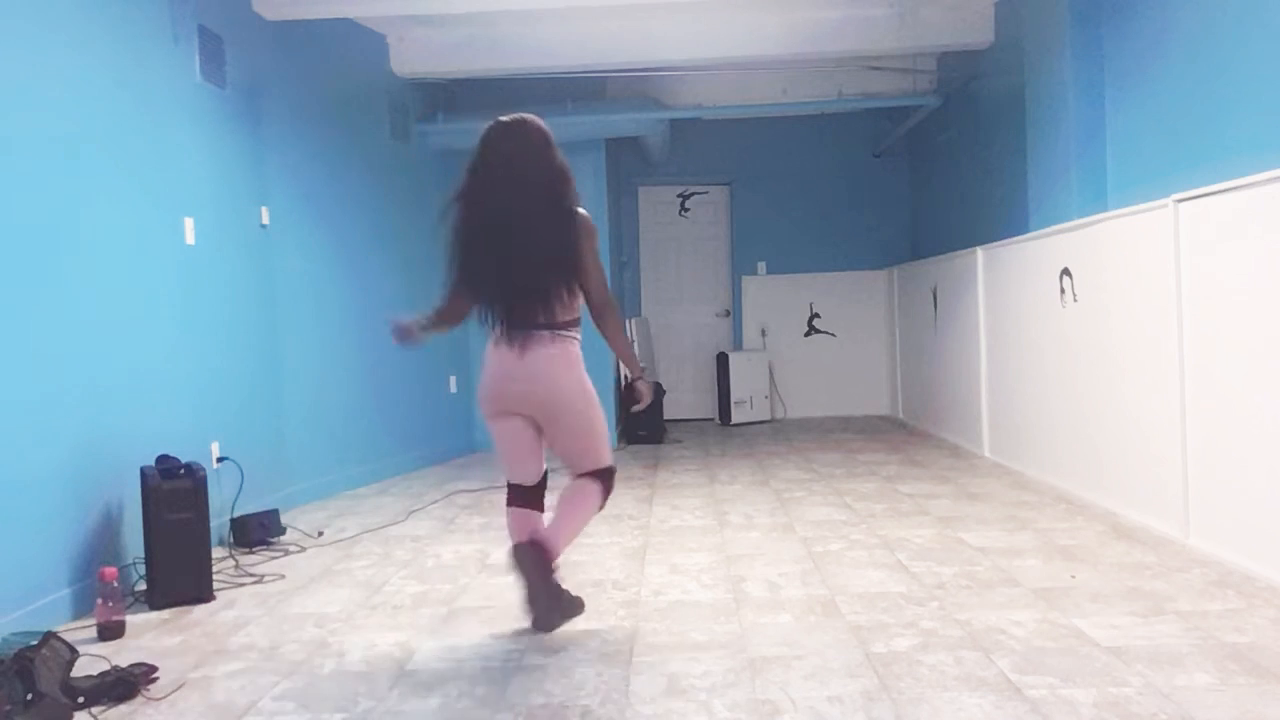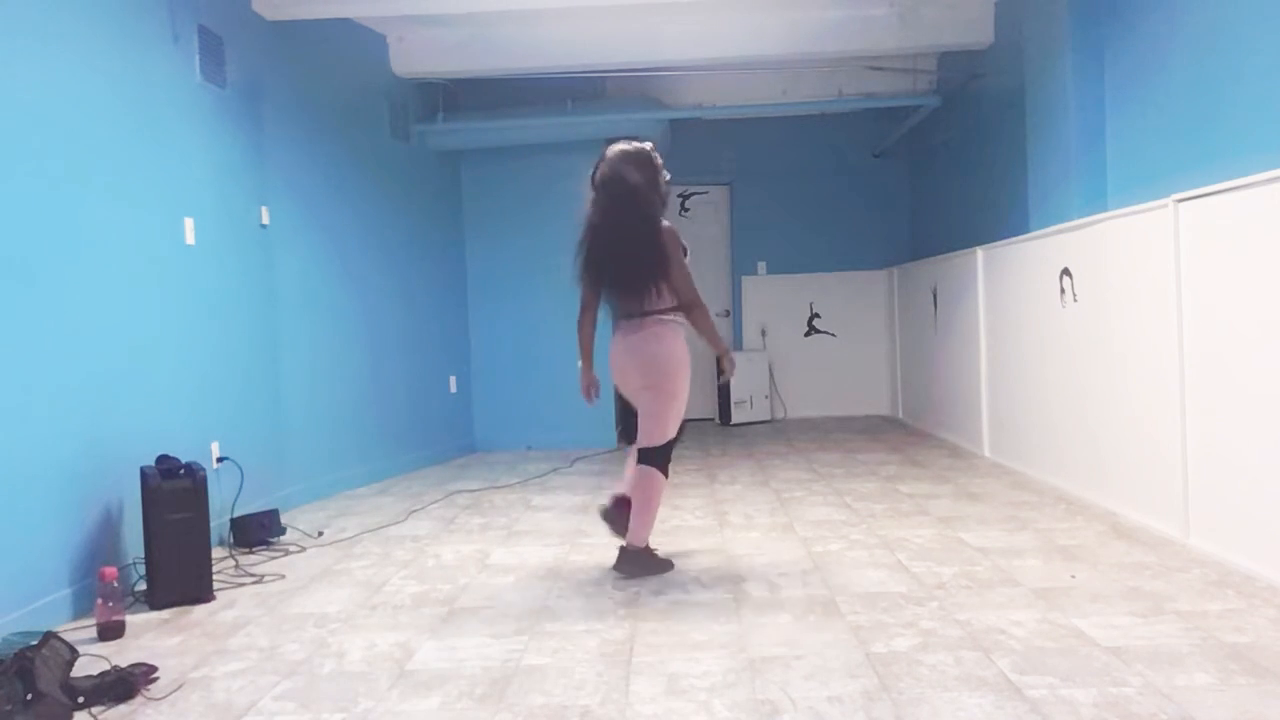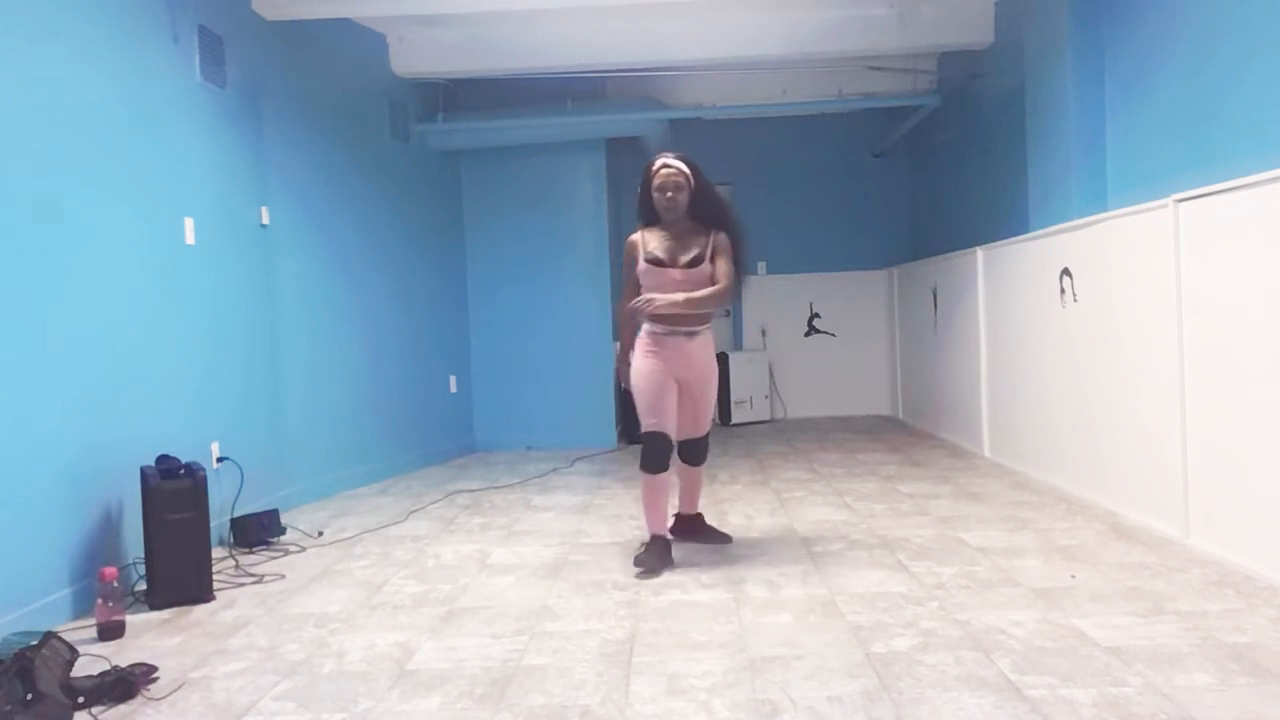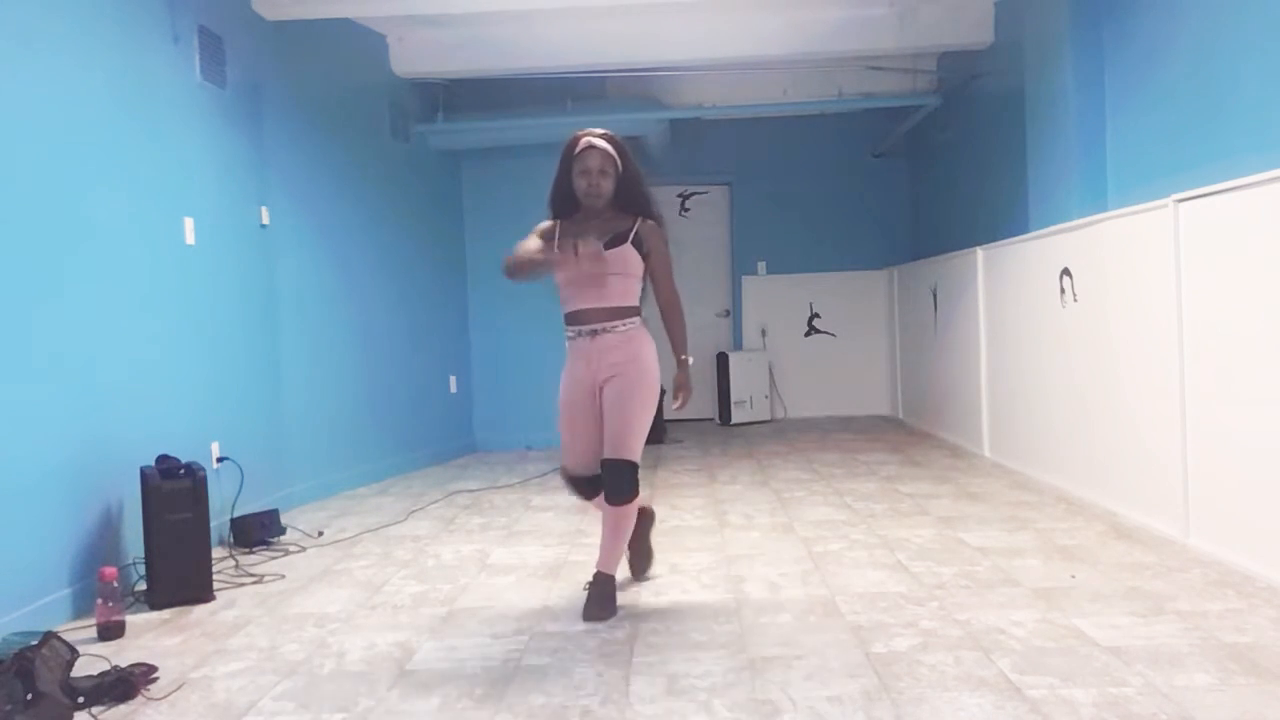
dt=1s
person 1, frame 1
left shoulder: (478, 225)
right shoulder: (572, 223)
left elbow: (456, 309)
right elbow: (602, 305)
left wrist: (415, 329)
right wrist: (636, 368)
left hip: (499, 369)
right hip: (557, 367)
left knee: (523, 487)
right knee: (596, 474)
left ankle: (549, 594)
right ankle: (540, 548)
person 1, frame 2
left shoulder: (601, 234)
right shoulder: (659, 232)
left elbow: (588, 308)
right elbow: (687, 299)
left wrist: (586, 366)
right wrist: (721, 349)
left hip: (624, 349)
right hip: (661, 345)
left knee: (656, 436)
right knee: (655, 446)
left ankle: (625, 503)
right ankle: (635, 549)
person 1, frame 3
left shoulder: (716, 239)
right shoulder: (637, 242)
left elbow: (723, 290)
right elbow: (629, 304)
left wrist: (671, 301)
right wrist: (621, 358)
left hip: (698, 349)
right hip: (652, 352)
left knee: (694, 439)
right knee: (656, 442)
left ankle: (689, 519)
right ankle: (657, 539)
person 1, frame 4
left shoulder: (644, 230)
right shoulder: (554, 229)
left elbow: (668, 300)
right elbow: (513, 266)
left wrist: (682, 360)
right wrist: (564, 256)
left hip: (631, 353)
right hip: (580, 358)
left knee: (619, 468)
right knee: (578, 473)
left ankle: (605, 577)
right ankle: (635, 516)
